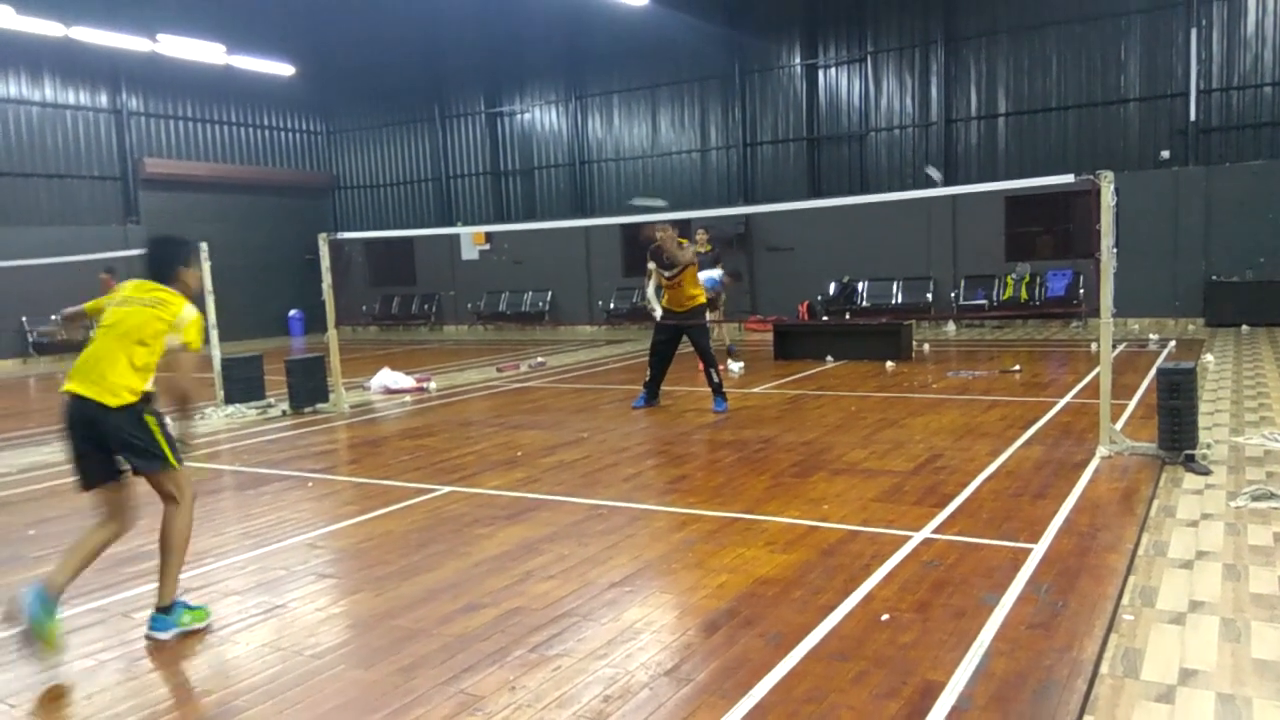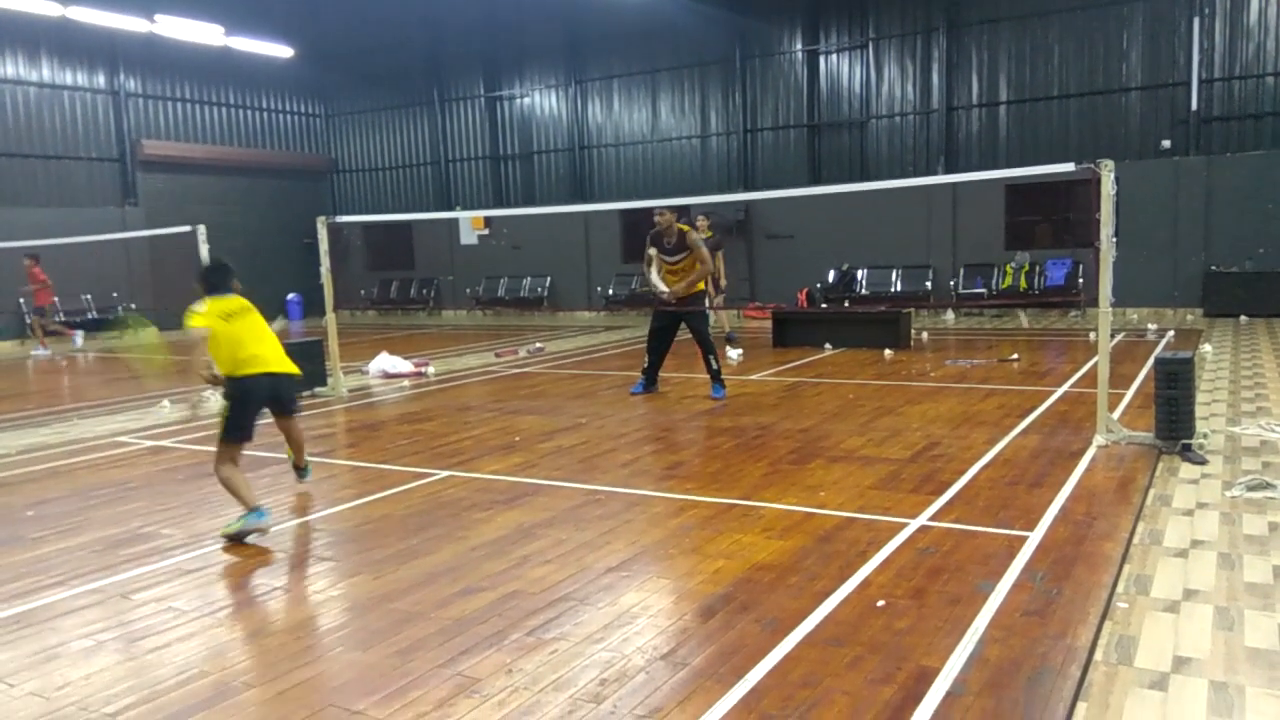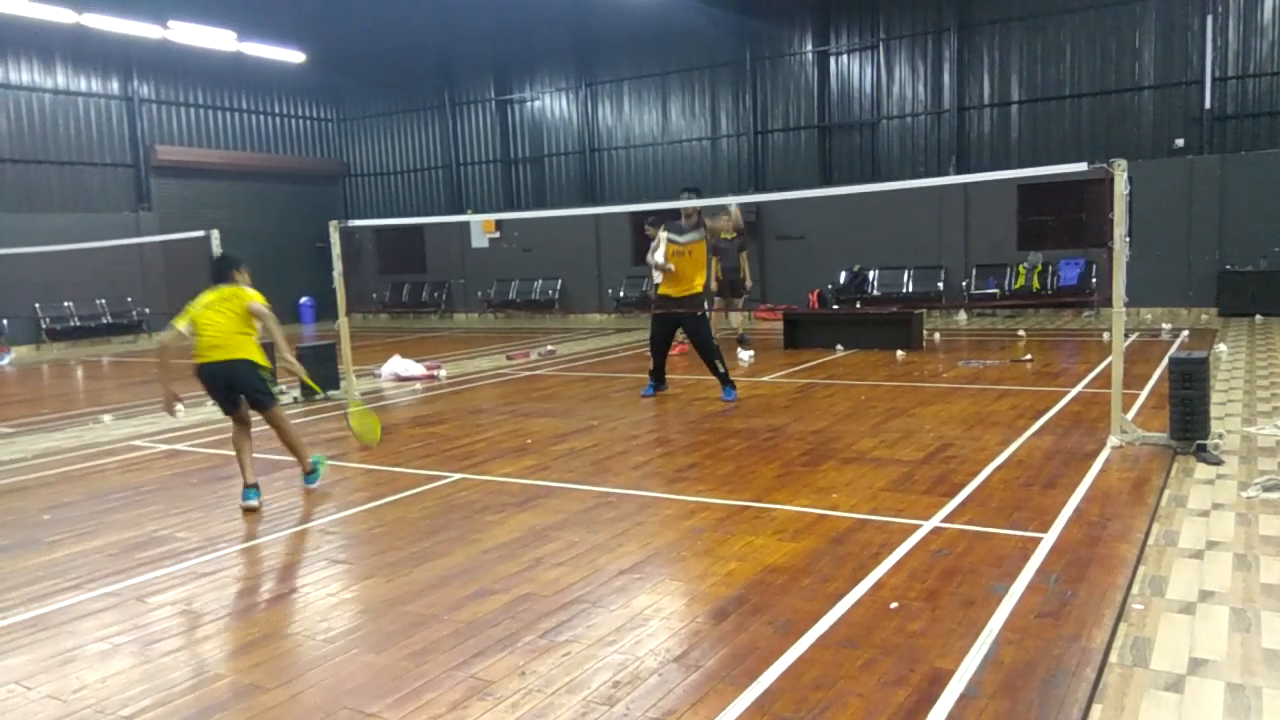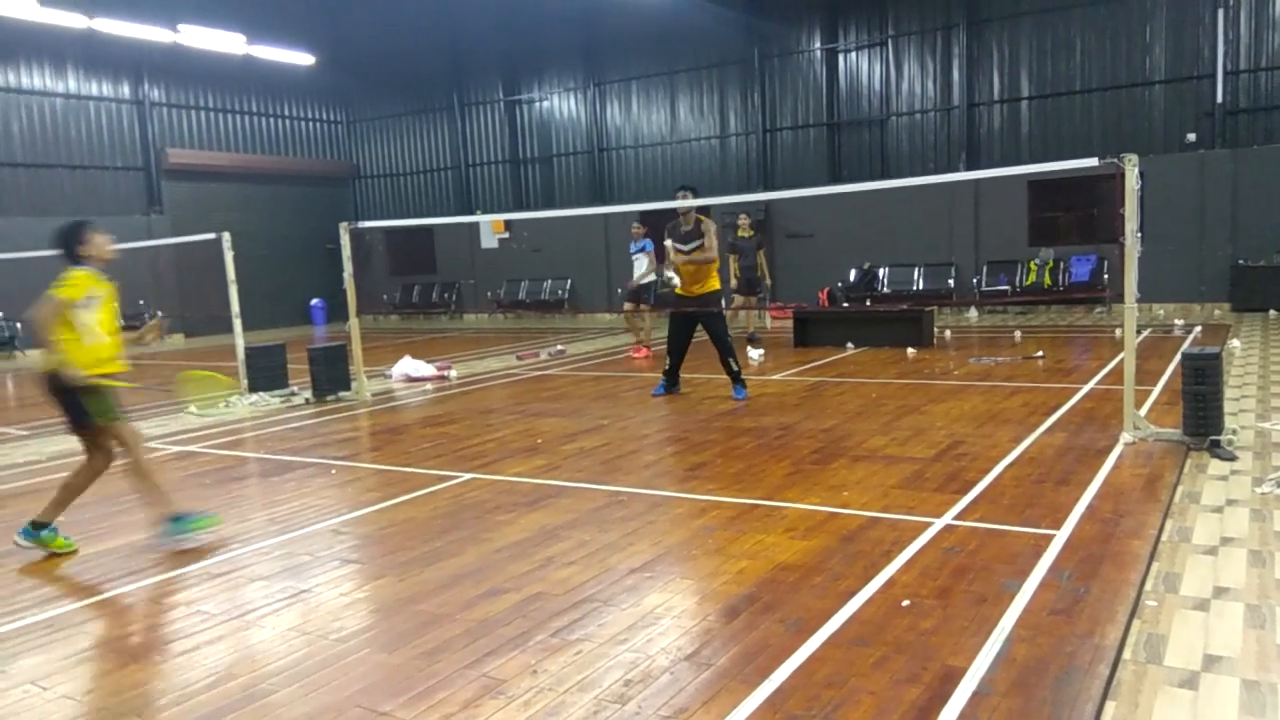
dt=0.5s
person 1, frame 1
left shoulder: (123, 295)
right shoulder: (184, 311)
left elbow: (73, 314)
right elbow: (181, 385)
left hip: (80, 404)
right hip: (121, 403)
left knee: (118, 518)
right knee: (180, 496)
left ankle: (45, 594)
right ankle: (166, 611)
person 1, frame 2
left shoulder: (201, 310)
right shoulder: (247, 307)
left elbow: (200, 337)
left wrist: (200, 368)
left hip: (247, 379)
right hip: (284, 373)
left knee: (225, 463)
right knee: (287, 419)
left ankle: (254, 511)
right ankle: (301, 468)
person 1, frame 3
left shoulder: (198, 303)
right shoulder: (246, 293)
left elbow: (165, 342)
right elbow: (263, 313)
left wrist: (167, 388)
right wrist: (285, 353)
left hip: (208, 367)
right hip: (243, 362)
left knee: (241, 421)
right knee: (277, 419)
left ankle: (250, 489)
right ankle: (309, 470)
person 1, frame 4
left shoulder: (98, 284)
right shoulder: (81, 279)
right elbow: (39, 315)
left wrist: (138, 338)
right wrist: (64, 364)
left hip: (87, 378)
right hip: (74, 378)
left knee: (100, 456)
right knee: (129, 441)
left ankle: (38, 527)
right ankle: (172, 518)
person 2, frame 1
left shoulder: (686, 247)
right shoulder: (653, 252)
left elbow: (682, 260)
right elbow: (653, 279)
left wrist: (668, 244)
right wrist: (653, 301)
left hip: (694, 307)
right hip: (669, 309)
left knee: (705, 351)
right knee: (657, 352)
left ankle: (719, 396)
right ankle: (650, 394)
person 2, frame 2
left shoulder: (690, 236)
right shoulder: (653, 238)
left elbow: (708, 267)
right elbow: (649, 266)
left wrist: (683, 286)
right wrist: (657, 286)
left hip: (693, 294)
right hip: (668, 296)
left knee: (703, 338)
right knee: (655, 339)
left ankle: (717, 383)
right ankle: (648, 381)
person 2, frame 3
left shoulder: (706, 227)
right shoulder: (667, 228)
left elbow: (735, 224)
right elbow: (651, 255)
left wrist: (732, 207)
right wrist: (656, 263)
left hip: (692, 298)
right hip: (666, 297)
left knee: (705, 345)
right knee: (657, 343)
left ankle: (727, 385)
right ankle: (657, 381)
person 2, frame 4
left shoulder: (706, 226)
right shoulder: (670, 229)
left elbow: (712, 255)
left wrist: (685, 259)
right wrist: (671, 272)
left hip: (708, 294)
right hip: (683, 295)
left knee: (722, 341)
right knee: (675, 343)
left ankle: (738, 383)
right ankle: (670, 382)
